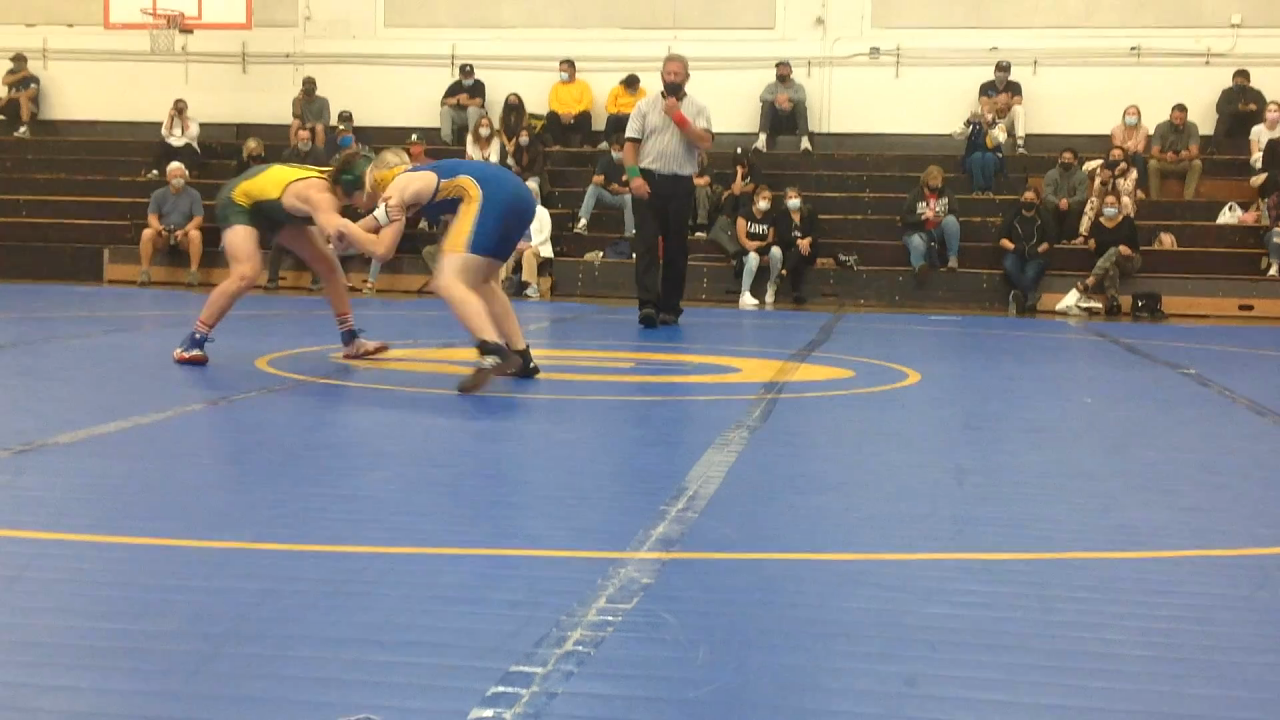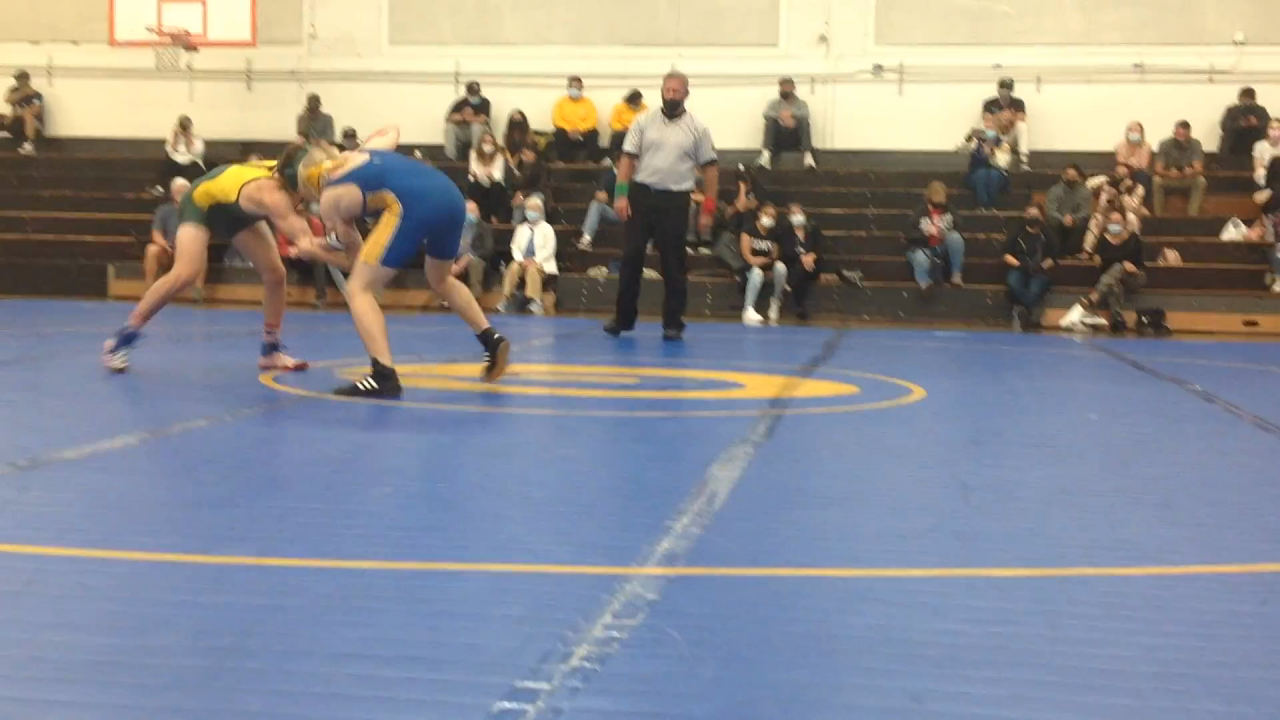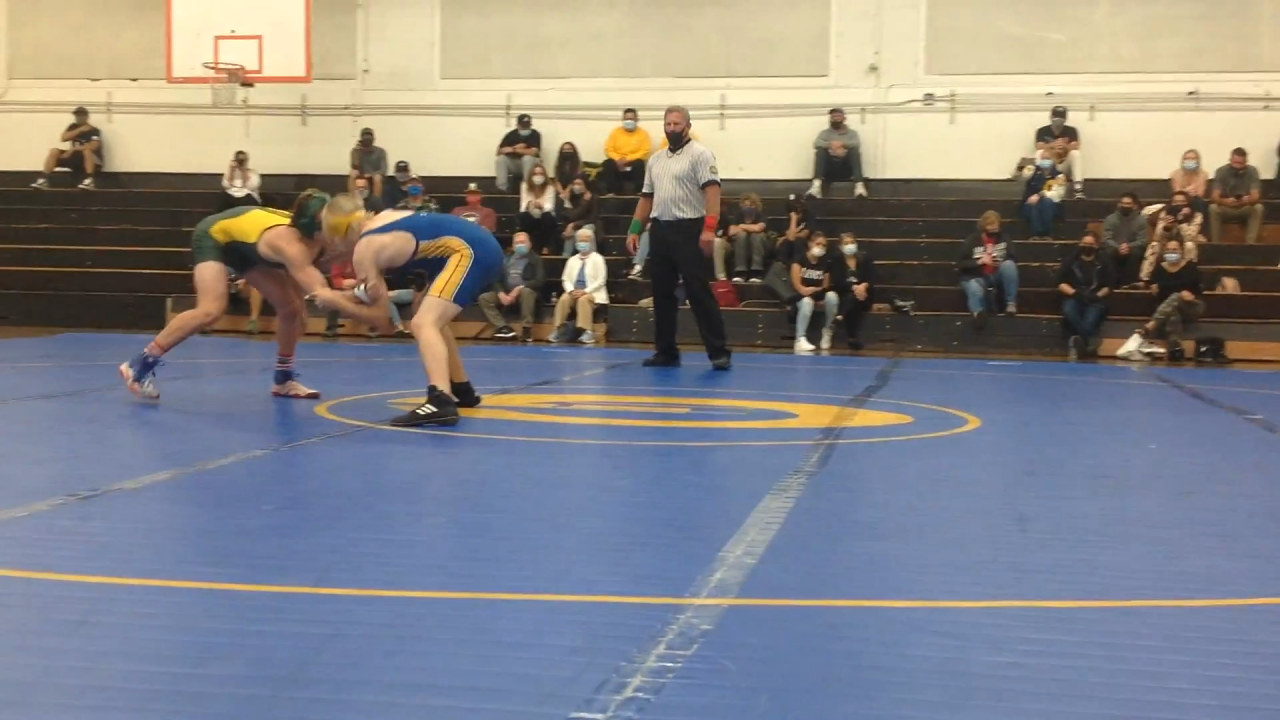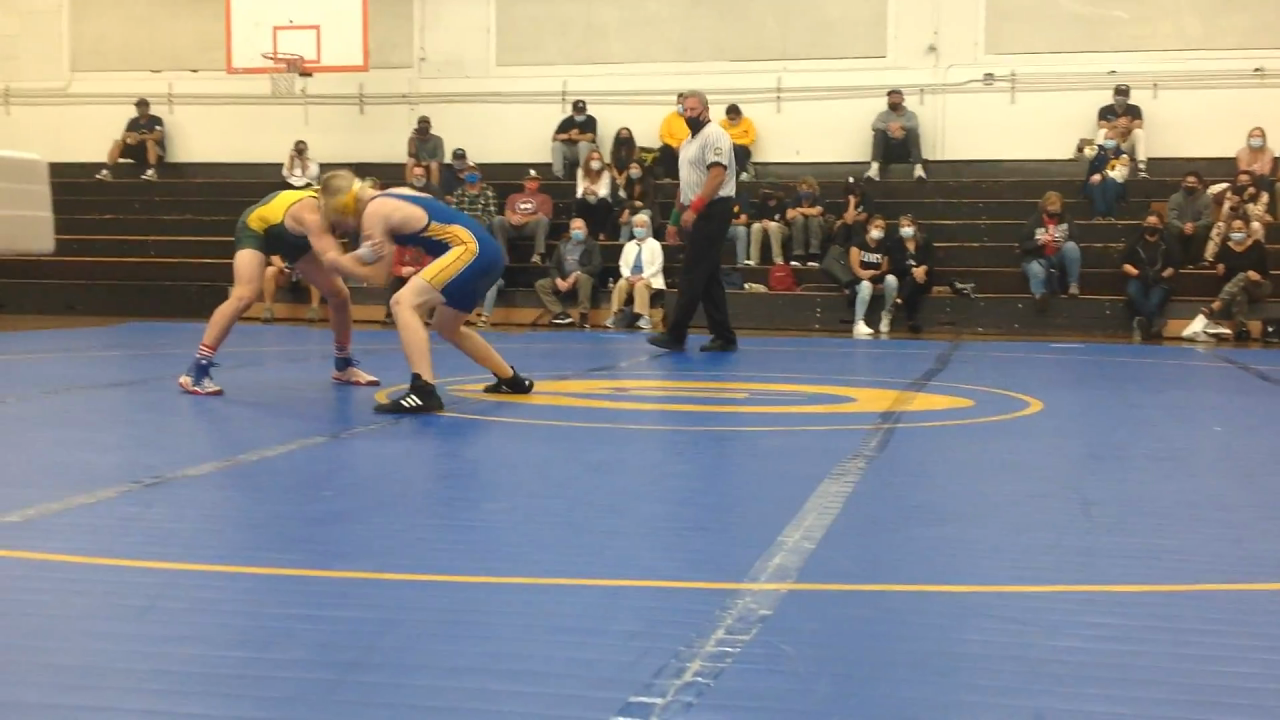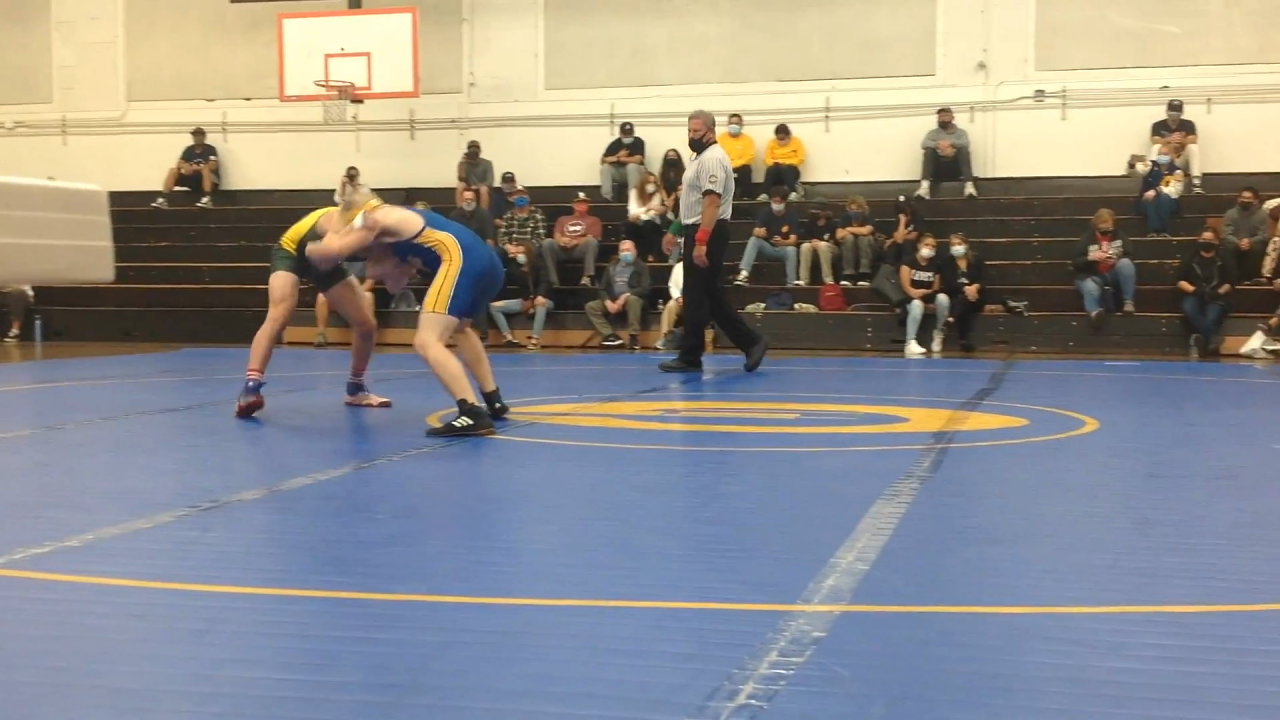
dt=0.5s
person 1, frame 1
left shoulder: (697, 108)
right shoulder: (644, 105)
left elbow: (704, 143)
right elbow: (631, 144)
left wrist: (678, 116)
right wrist: (634, 176)
left hip: (680, 185)
right hip: (648, 181)
left knee: (676, 248)
right knee: (646, 244)
left ankle: (670, 308)
right ankle: (649, 305)
person 1, frame 2
left shoulder: (697, 128)
right shoulder: (643, 121)
left elbow: (710, 170)
right elbow: (628, 159)
left wrist: (708, 209)
right wrist: (620, 194)
left hip: (674, 201)
right hip: (642, 196)
left knee: (674, 264)
right knee: (632, 256)
left ankle: (673, 323)
right ankle: (624, 317)
person 1, frame 3
left shoulder: (700, 154)
right shoulder: (656, 159)
left elbow: (712, 192)
right elbow: (646, 198)
left wrist: (709, 228)
right wrist: (634, 230)
left hip: (688, 229)
right hip: (660, 231)
left knee: (698, 292)
right knee: (661, 293)
left ankle: (719, 351)
right ankle: (666, 351)
person 1, frame 4
left shoulder: (713, 135)
right shoulder: (687, 143)
left elbow: (716, 176)
left wrist: (694, 209)
right wrist: (675, 218)
left hip: (711, 212)
right hip: (697, 215)
left knee: (694, 274)
right knee: (707, 275)
left ankle: (675, 335)
right ankle: (724, 336)
person 1, frame 5
left shoulder: (712, 158)
right shoulder: (700, 158)
left elbow: (711, 203)
left wrist: (700, 242)
left hip: (707, 235)
right hip: (699, 233)
left knee: (696, 297)
right knee: (710, 296)
left ankle: (690, 357)
right ankle: (751, 342)
person 2, frame 1
left shoulder: (395, 189)
right shoulder: (429, 172)
left elbow: (382, 250)
left hip: (489, 195)
right hip: (522, 195)
left knee: (446, 283)
right knee: (481, 281)
left ankle: (494, 353)
right ankle: (522, 357)
person 2, frame 2
left shoulder: (330, 201)
right shoulder: (366, 152)
left elbow: (355, 260)
right elbow: (391, 132)
left wrist: (312, 251)
left hip: (414, 208)
right hip: (451, 197)
left knee: (358, 290)
right knee: (440, 279)
left ankle: (384, 377)
right ankle: (492, 339)
person 2, frame 3
left shoulder: (364, 251)
right shoulder: (384, 217)
left elbow: (378, 313)
left hip: (470, 251)
right hip: (482, 245)
left knee: (423, 325)
right knee: (430, 314)
left ankle: (441, 402)
right ankle: (462, 390)
person 2, frame 4
left shoulder: (374, 212)
right shoulder: (396, 194)
left elbow: (379, 276)
left wrist: (336, 259)
left hip: (471, 248)
right hip: (485, 251)
left knee: (403, 303)
right knee: (446, 328)
left ankle: (424, 391)
right ankle: (511, 380)
person 2, frame 5
left shoulder: (379, 219)
right shoulder: (400, 223)
left elbow: (327, 251)
right elbow: (396, 283)
left hip: (461, 260)
right hip: (490, 263)
left knee: (426, 343)
right knee: (460, 329)
left ankle: (473, 413)
right ankle: (493, 401)
person 3, frame 1
left shoulder: (338, 181)
right shoulder: (322, 195)
right elbow: (339, 229)
left hip: (273, 201)
right hip: (238, 199)
left knee: (328, 265)
right knee: (246, 276)
left ankle: (351, 340)
right ankle: (193, 342)
person 3, frame 2
left shoulder: (287, 173)
right shoulder: (270, 193)
right elbow: (303, 241)
left hip: (235, 210)
right hip: (202, 202)
left knee: (275, 274)
right knee: (187, 273)
left ankle: (272, 351)
right ankle: (122, 338)
person 3, frame 3
left shoulder: (316, 240)
right shoulder: (291, 244)
right elbow: (324, 294)
right wrist: (369, 315)
left hip: (244, 244)
right hip: (214, 235)
left knee: (290, 308)
right knee: (210, 311)
left ankle: (283, 379)
right ankle: (141, 365)
person 3, frame 4
right shoulder: (311, 214)
left hip: (294, 234)
right hip: (256, 225)
left knee: (339, 295)
right knee: (245, 295)
left ankle: (344, 366)
right ankle: (197, 371)
person 3, frame 5
right shoulder: (339, 220)
left hip: (326, 263)
right hip: (291, 251)
left knee: (366, 324)
right knee: (278, 316)
left ankle: (356, 390)
right ankle: (251, 389)
